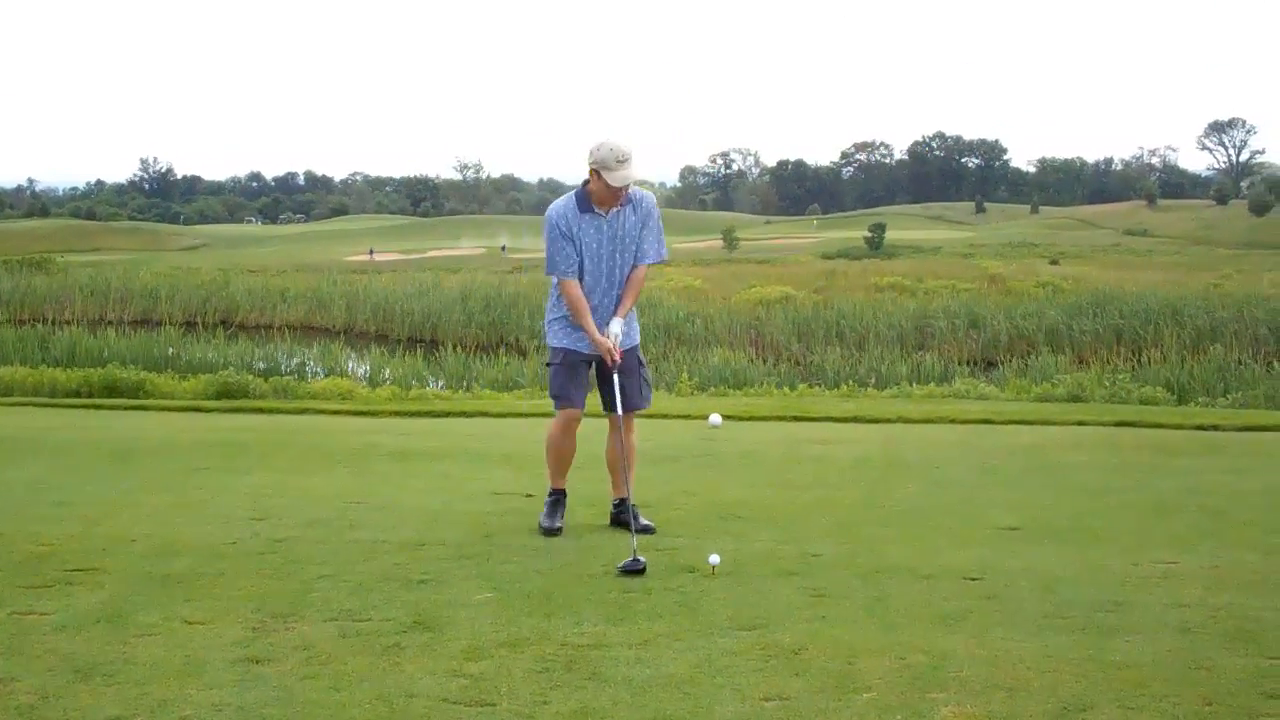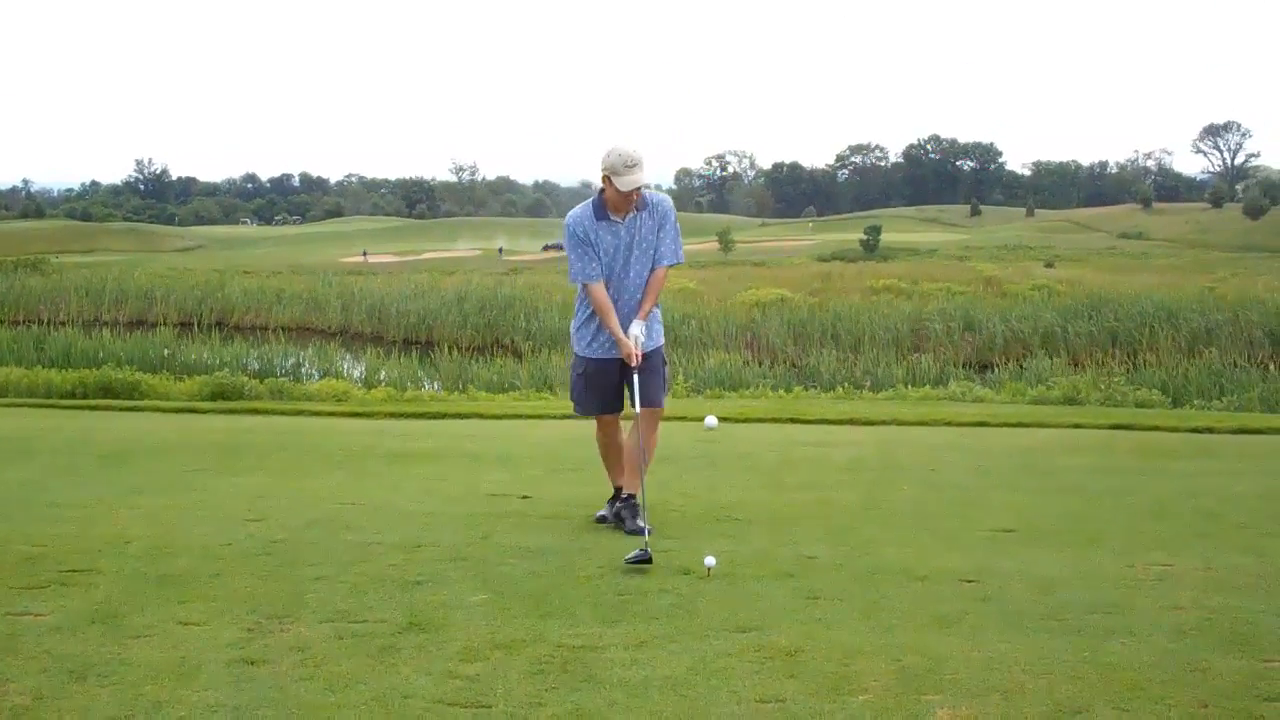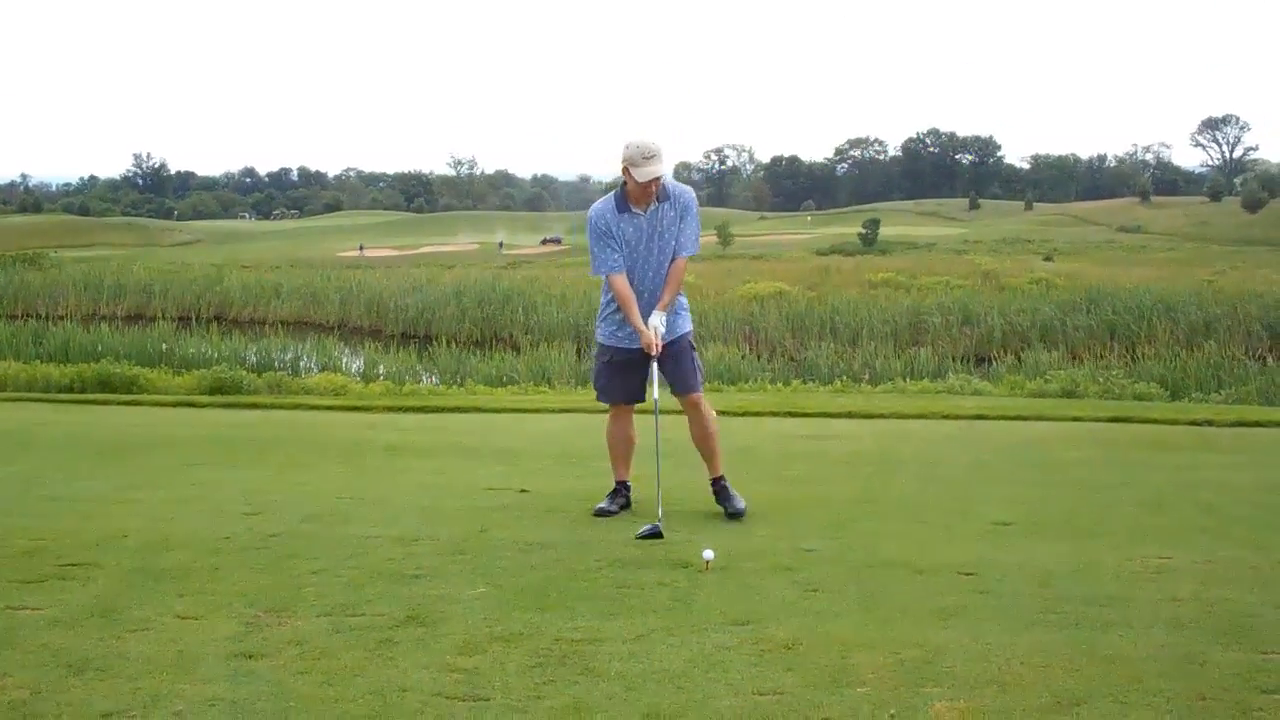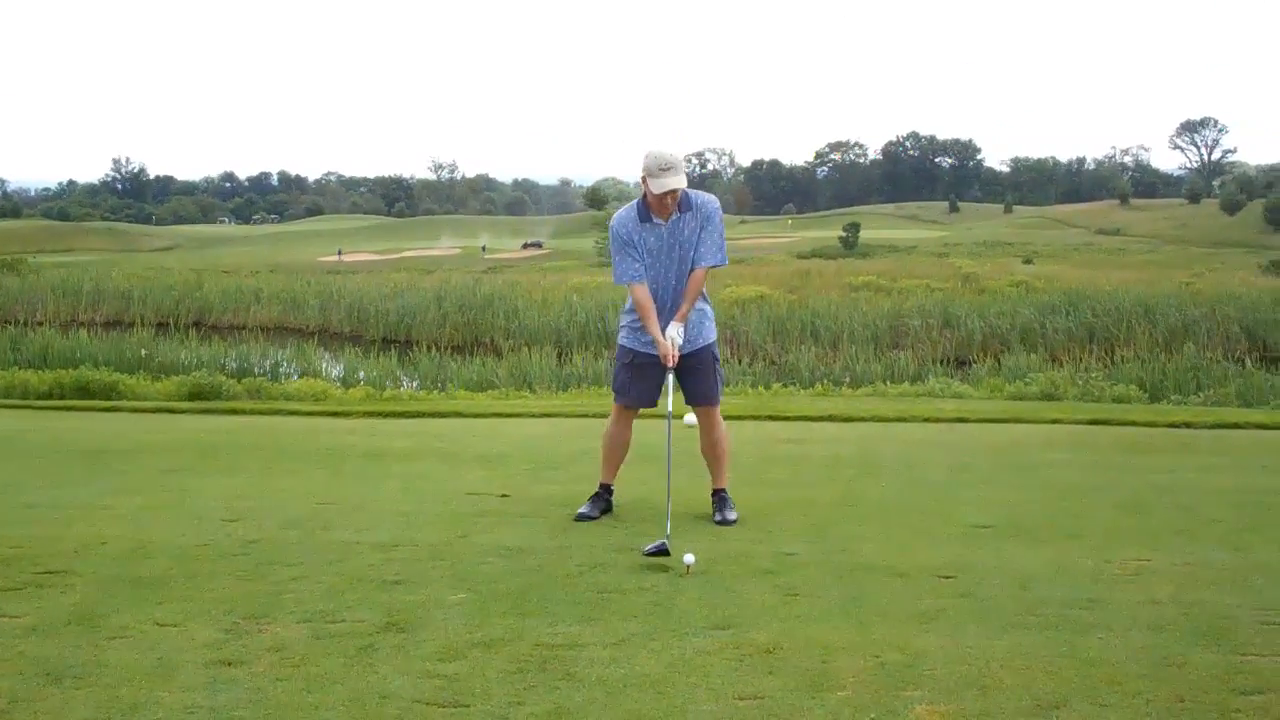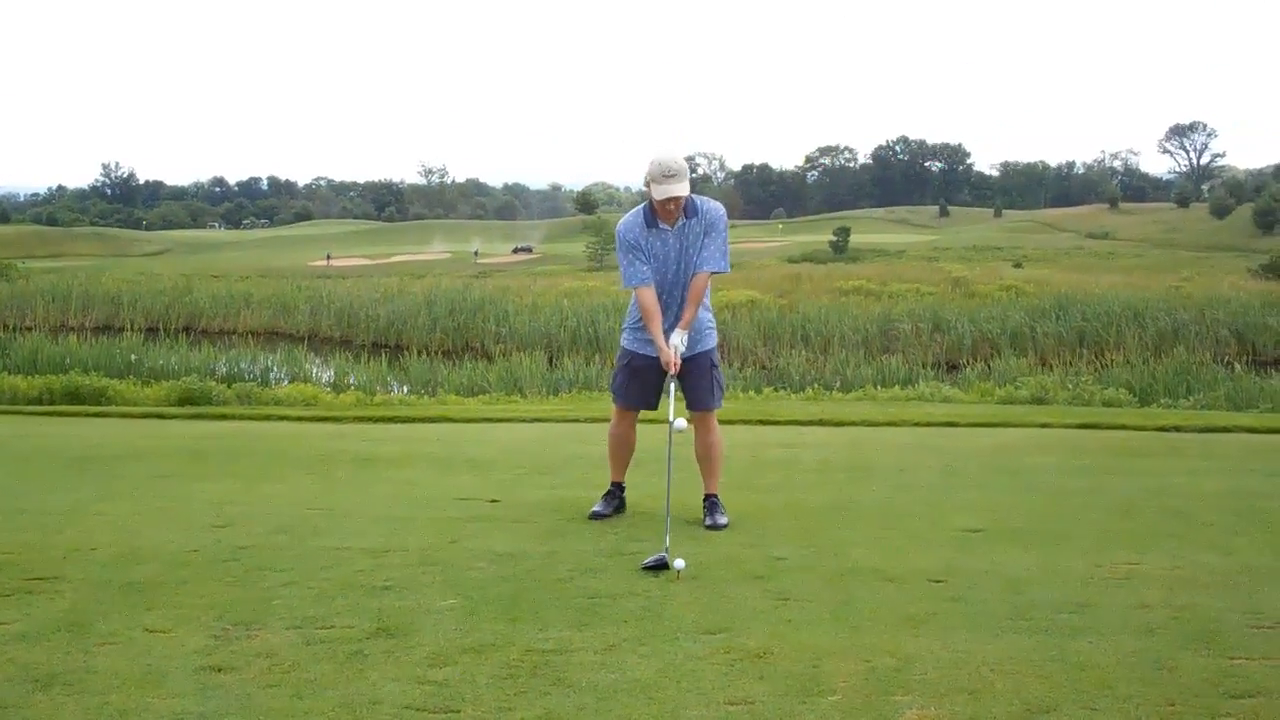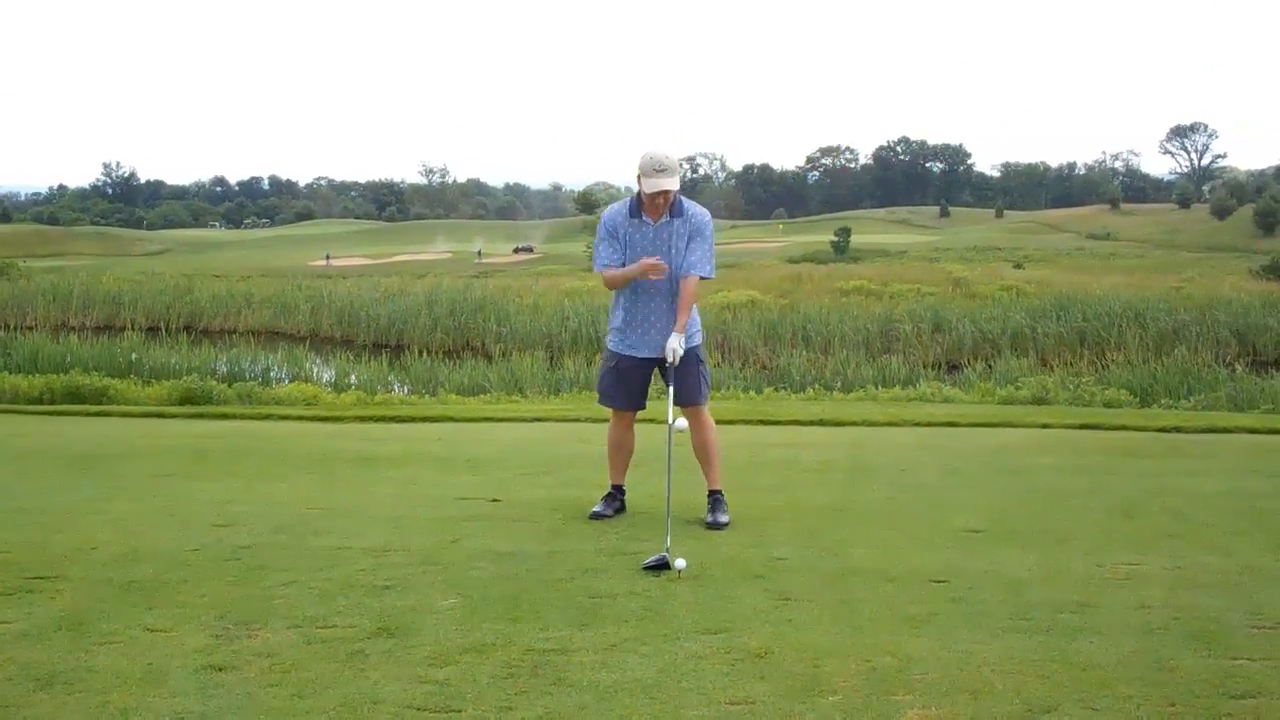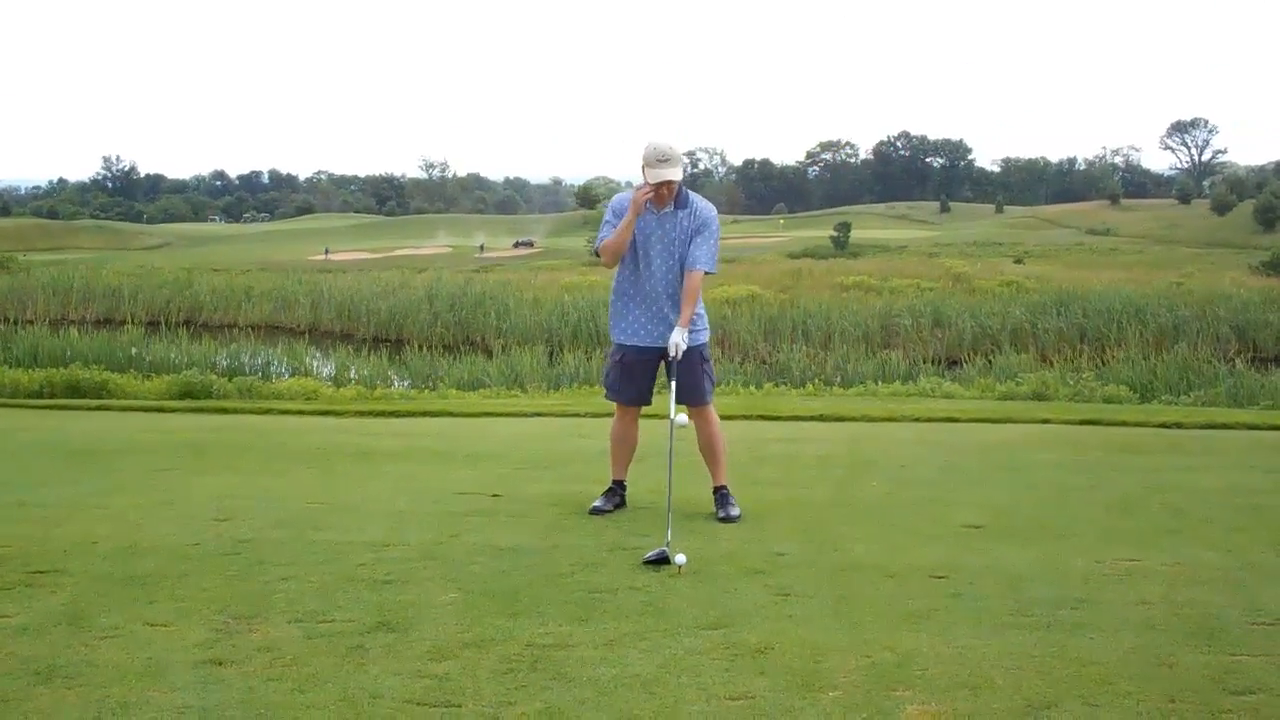
dt=0.3s
person 1, frame 1
left shoulder: (644, 204)
right shoulder: (561, 214)
left elbow: (642, 266)
right elbow: (567, 282)
left wrist: (619, 321)
right wrist: (595, 336)
left hip: (621, 330)
right hip: (571, 332)
left knee: (623, 419)
right knee: (568, 415)
left ankle: (622, 505)
right ankle: (556, 495)
person 1, frame 2
left shoulder: (661, 207)
right shoulder: (578, 222)
left elbow: (661, 268)
right elbow: (593, 286)
left wrist: (639, 323)
right wrist: (619, 337)
left hip: (646, 331)
right hip: (595, 337)
left knee: (650, 414)
right knee: (606, 419)
left ankle: (632, 502)
right ankle: (619, 493)
person 1, frame 3
left shoulder: (683, 198)
right shoulder: (601, 215)
left elbow: (681, 260)
right elbow: (616, 278)
left wrist: (660, 313)
right wrist: (641, 329)
left hip: (672, 321)
right hip: (619, 329)
left knee: (694, 401)
right knee: (620, 409)
left ankle: (719, 484)
right ankle: (620, 489)
person 1, frame 4
left shoulder: (708, 208)
right shoulder: (623, 224)
left elbow: (702, 270)
right elbow: (638, 286)
left wrist: (678, 324)
right wrist: (659, 339)
left hip: (695, 331)
right hip: (640, 335)
left knee: (708, 412)
right knee: (622, 411)
left ankle: (721, 495)
right ankle: (603, 494)
person 1, frame 5
left shoulder: (712, 215)
right shoulder: (629, 228)
left elbow: (702, 277)
right elbow: (644, 290)
left wrist: (680, 331)
right wrist: (661, 344)
left hip: (696, 336)
right hip: (642, 337)
left knee: (704, 416)
right knee: (623, 414)
left ankle: (712, 500)
right ankle: (616, 491)
person 1, frame 6
left shoulder: (698, 218)
right shoulder: (614, 217)
left elbow: (691, 278)
right elbow: (607, 278)
left wrist: (678, 331)
right wrist: (635, 271)
left hip: (681, 334)
right hip: (627, 337)
left knee: (697, 411)
right knee: (621, 415)
left ankle: (716, 498)
right ankle: (616, 493)
person 1, frame 7
left shoulder: (703, 212)
right shoulder: (622, 205)
left elbow: (696, 272)
right elbow: (608, 258)
left wrist: (682, 325)
right wrist: (634, 214)
left hip: (686, 329)
right hip: (632, 330)
left knee: (702, 409)
right knee: (626, 410)
left ankle: (722, 492)
right ankle: (617, 488)
